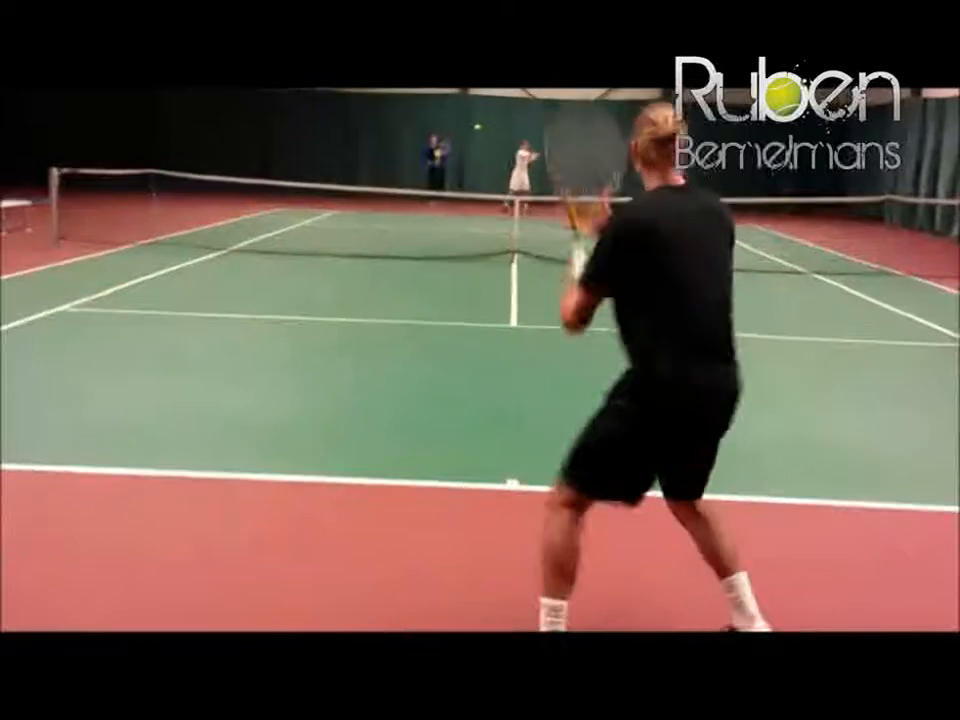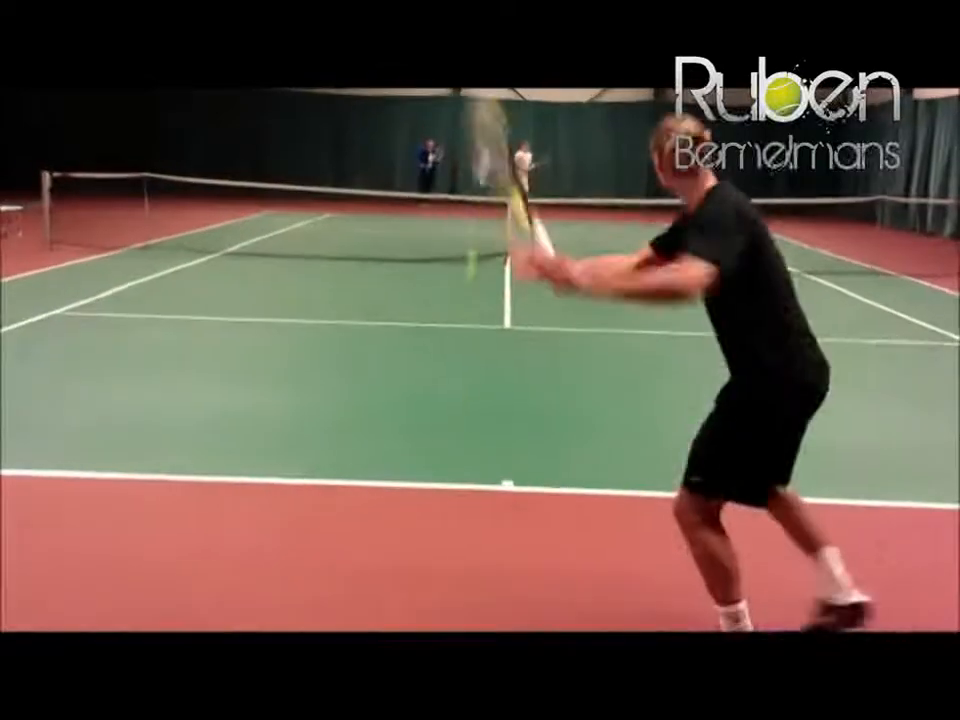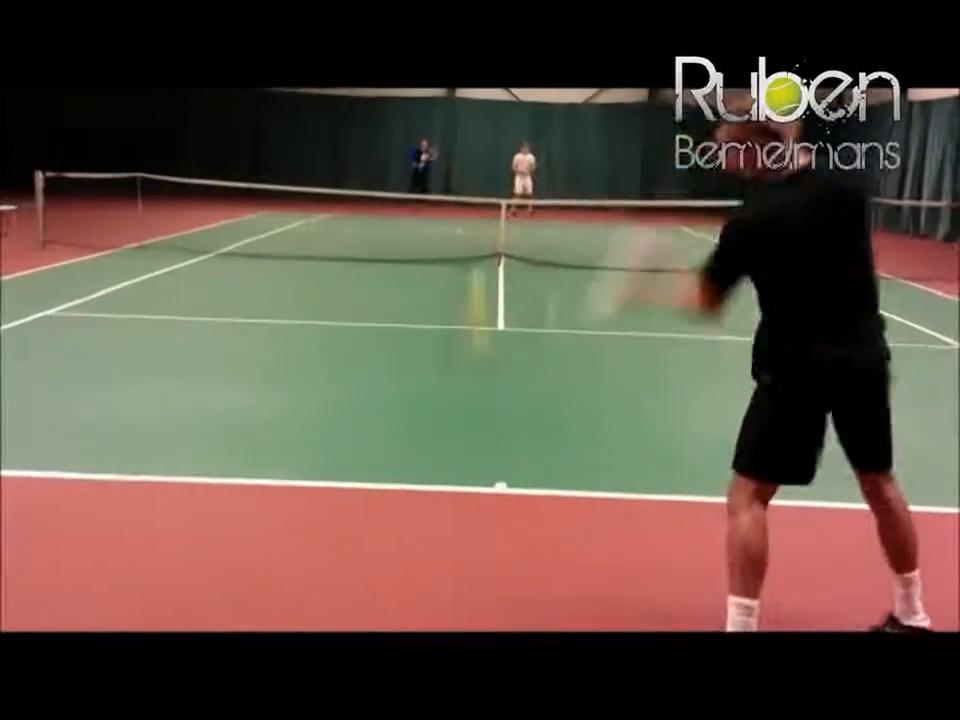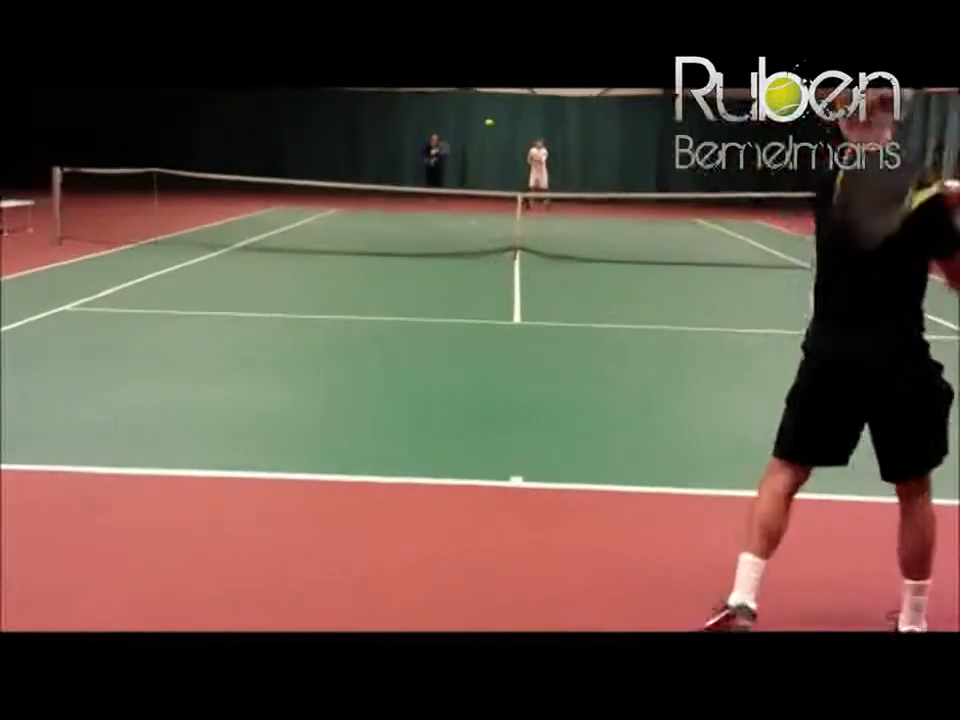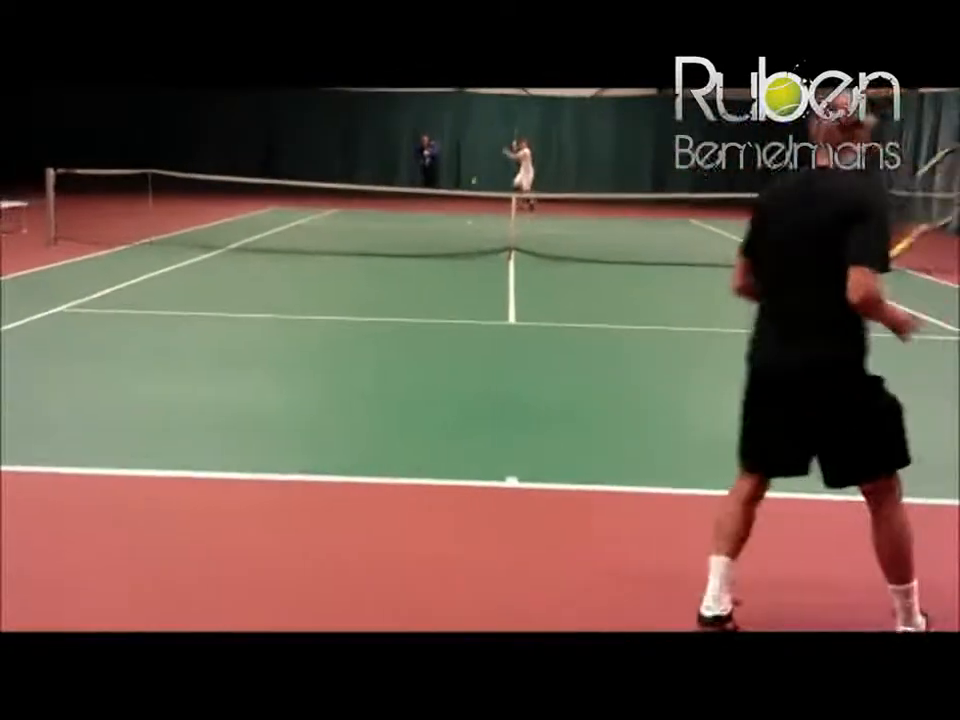
dt=0.4s
person 1, frame 1
left shoulder: (634, 217)
right shoulder: (715, 215)
left elbow: (574, 318)
left wrist: (576, 288)
left hip: (659, 392)
right hip: (718, 386)
left knee: (566, 502)
right knee: (686, 501)
left ankle: (551, 629)
right ankle: (752, 622)
person 1, frame 2
left shoulder: (721, 212)
right shoulder: (699, 215)
left elbow: (690, 282)
right elbow: (631, 264)
left wrist: (593, 282)
right wrist: (563, 269)
left hip: (774, 382)
right hip: (789, 374)
left knee: (694, 510)
right knee: (766, 489)
left ankle: (738, 628)
right ankle: (844, 596)
person 1, frame 3
left shoulder: (750, 224)
right shoulder: (840, 181)
left elbow: (706, 304)
left wrist: (673, 292)
right wrist: (781, 145)
left hip: (794, 369)
right hip: (862, 359)
left knee: (747, 496)
right knee: (879, 484)
left ankle: (742, 626)
right ankle: (912, 615)
person 1, frame 4
left shoulder: (831, 181)
left hip: (829, 353)
right hip: (898, 358)
left knee: (784, 474)
right knee: (914, 490)
left ankle: (742, 600)
right ankle: (913, 621)
person 1, frame 5
left shoulder: (774, 195)
right shoulder: (865, 197)
left elbow: (743, 281)
right elbow: (861, 294)
right wrist: (894, 318)
left hip: (770, 364)
right hip: (834, 368)
left knee: (749, 482)
right knee: (884, 493)
left ankle: (714, 605)
right ankle: (910, 623)
